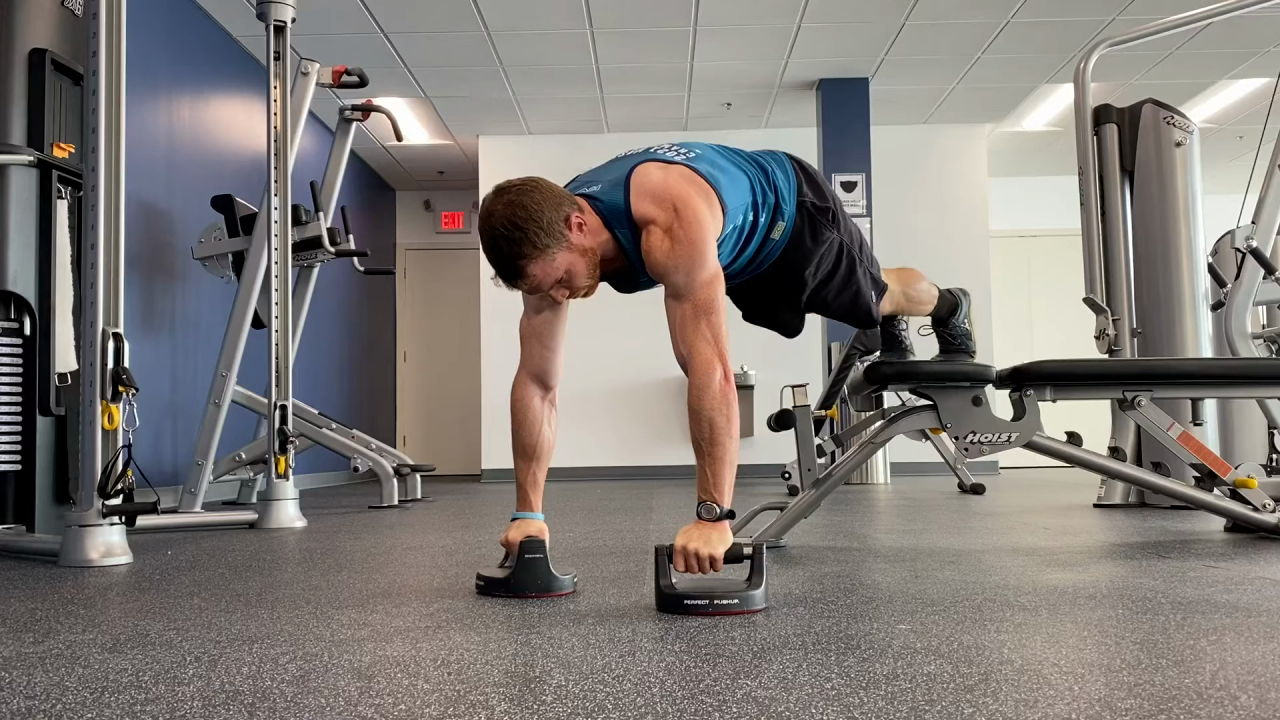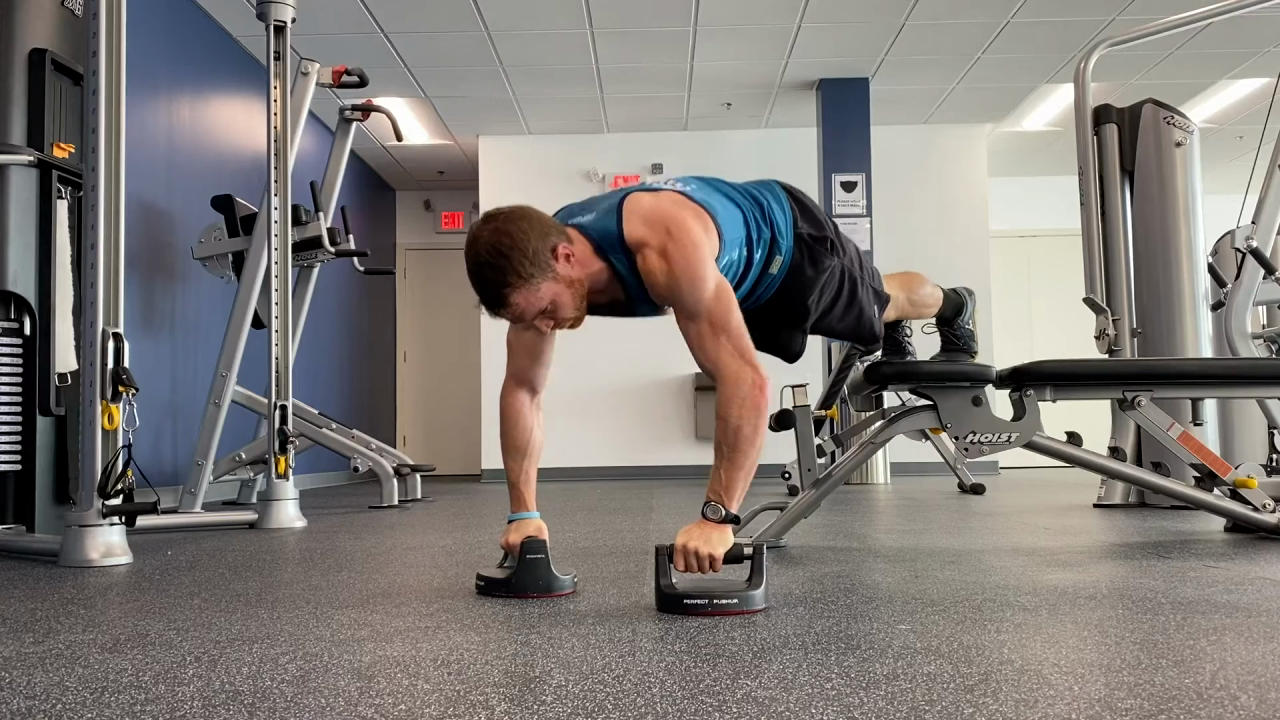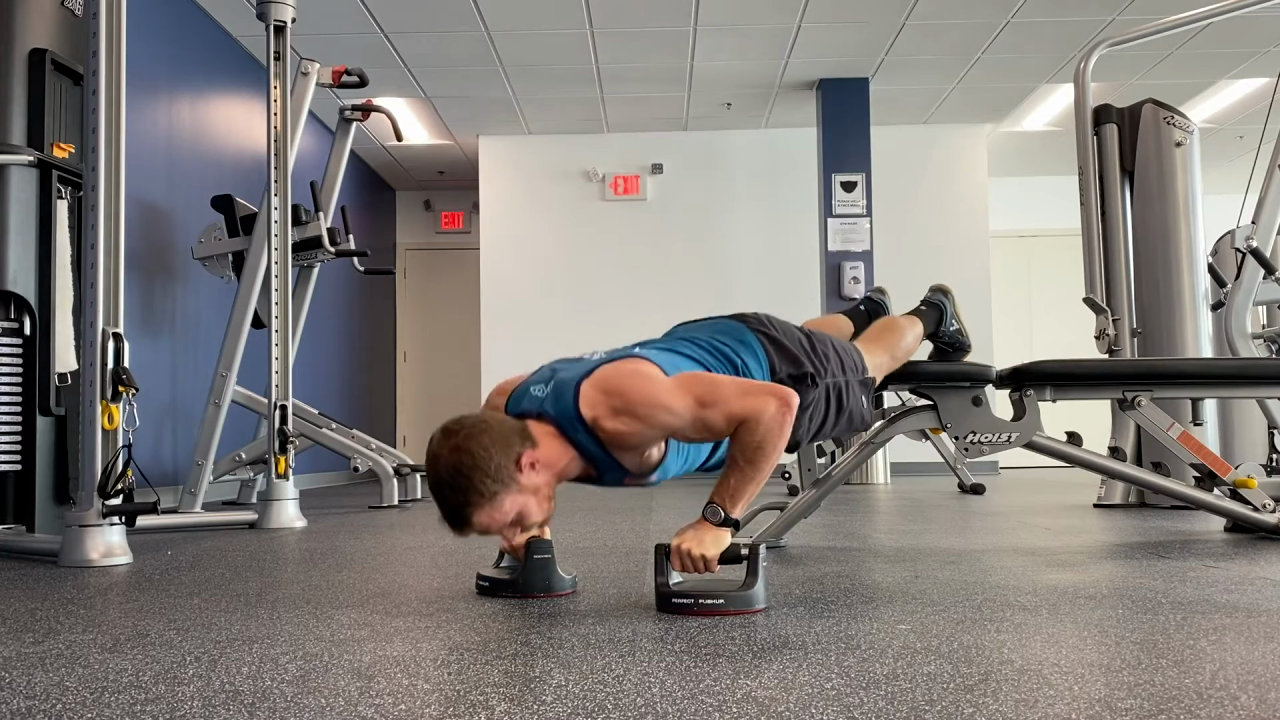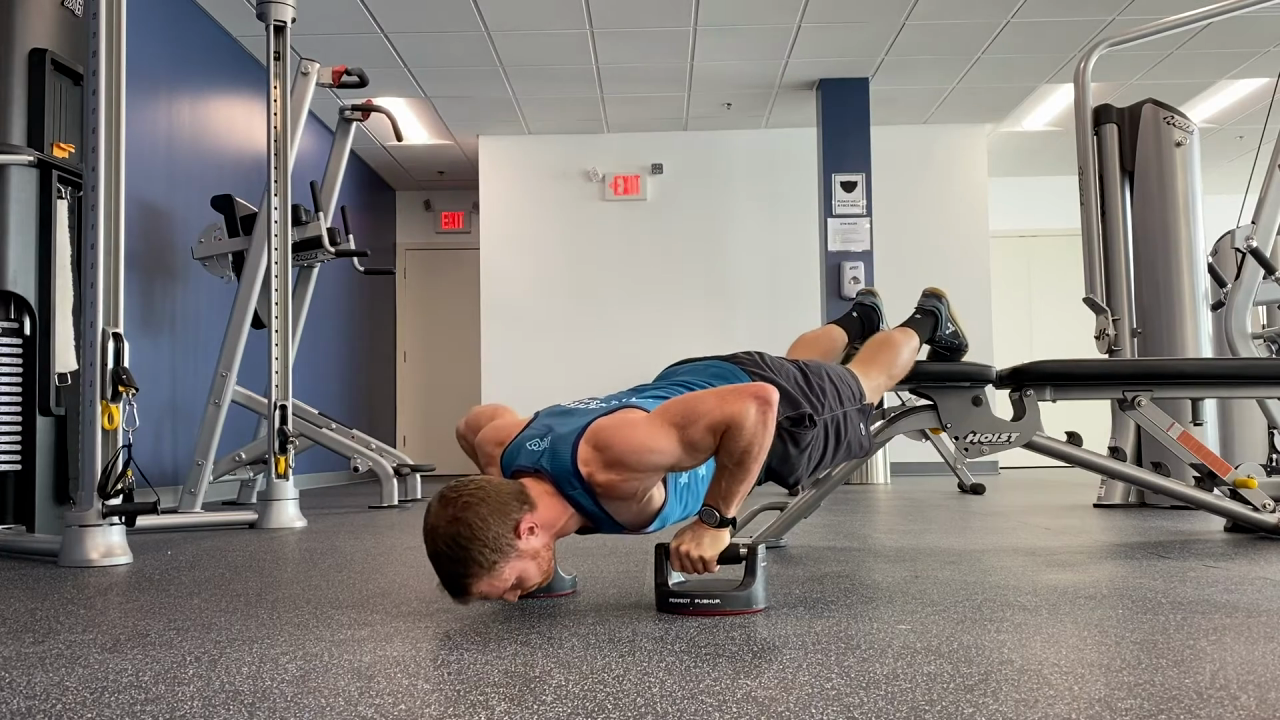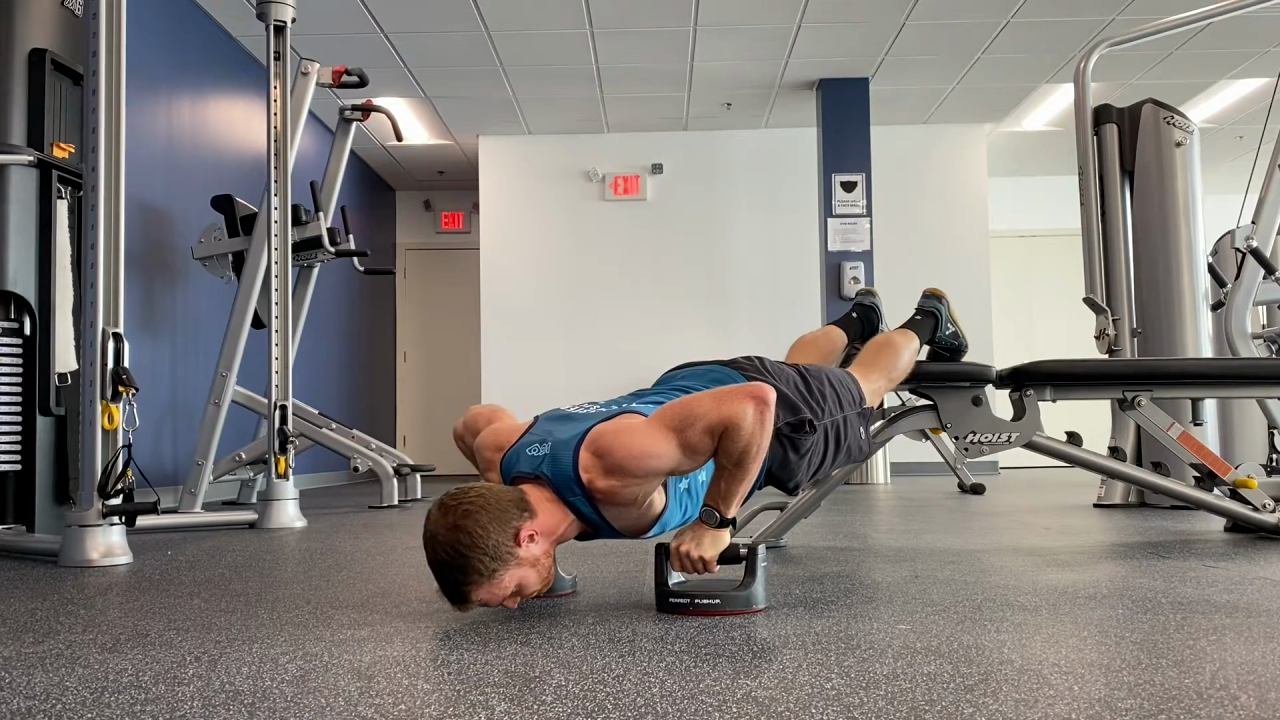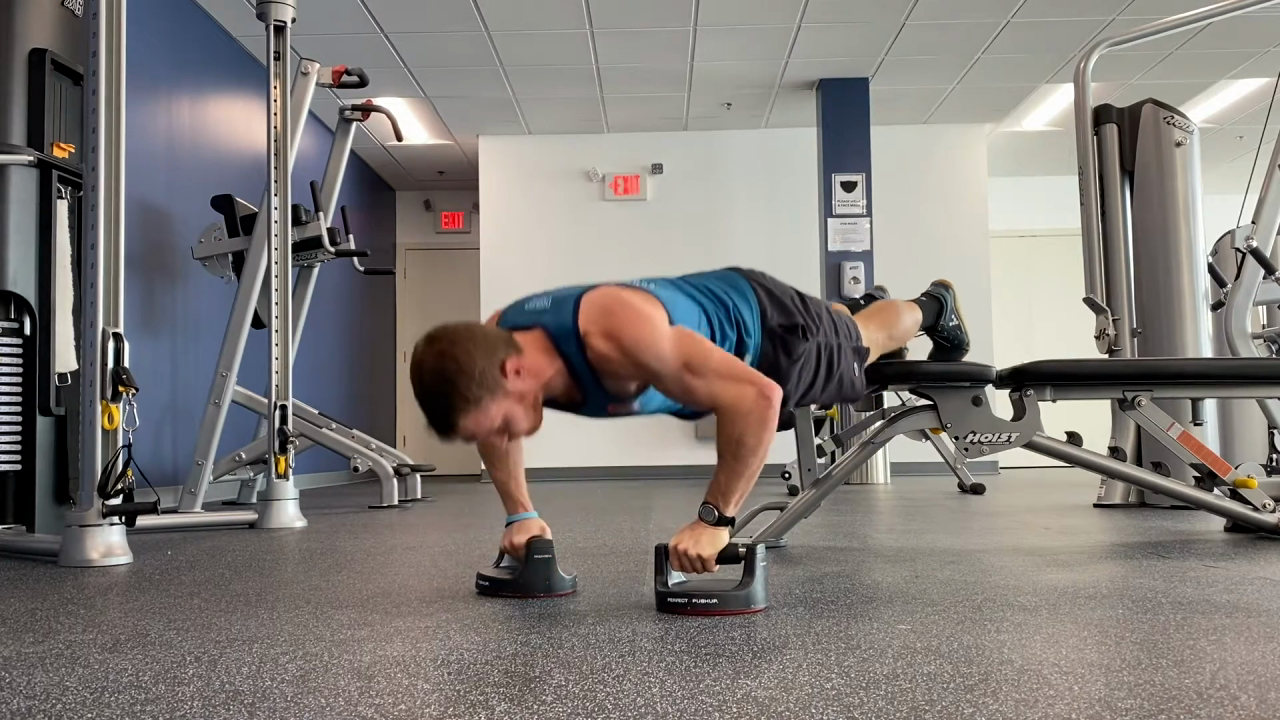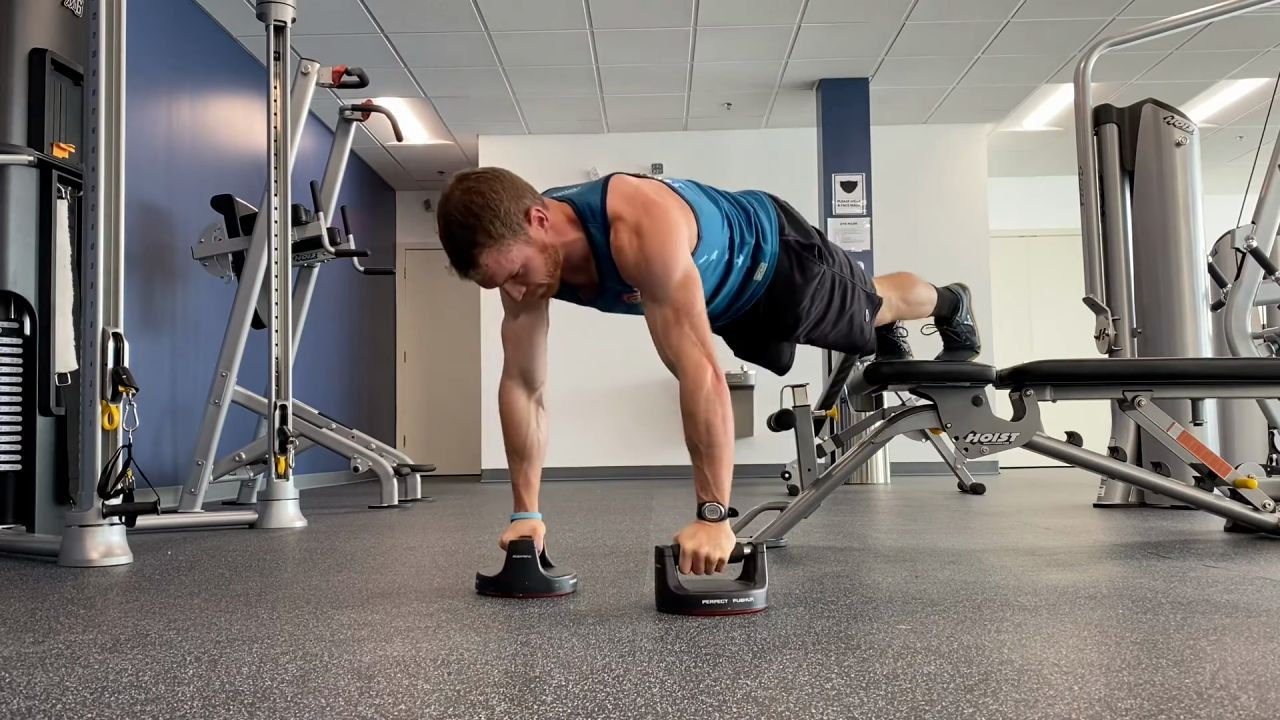
dt=0.7s
person 1, frame 1
left shoulder: (670, 220)
right shoulder: (549, 238)
left elbow: (710, 371)
right elbow: (535, 381)
left wrist: (713, 516)
right wrist: (528, 512)
left hip: (792, 210)
right hip: (744, 250)
left knee: (875, 296)
left ankle: (950, 309)
right ankle: (892, 335)
person 1, frame 2
left shoulder: (666, 248)
right shoulder: (538, 267)
left elbow: (746, 380)
right elbow: (522, 389)
left wrist: (718, 516)
right wrist: (523, 512)
left hip: (790, 240)
right hip: (742, 267)
left knee: (881, 303)
left ankle: (954, 307)
right ankle: (893, 337)
person 1, frame 3
left shoulder: (615, 413)
right shoulder: (508, 406)
left elbow: (775, 405)
left wrist: (718, 519)
right wrist: (520, 516)
left hip: (765, 367)
right hip: (698, 352)
left knee: (868, 364)
right knee: (832, 341)
left ankle: (934, 313)
right ankle: (866, 310)
person 1, frame 4
left shoulder: (611, 462)
right shoulder: (502, 452)
left elbow: (757, 404)
right elbow: (474, 420)
left wrist: (713, 522)
right wrist: (502, 495)
left hip: (773, 410)
right hip: (689, 384)
left knee: (863, 385)
right knee: (804, 363)
left ankle: (928, 318)
right ankle: (859, 317)
person 1, frame 5
left shoulder: (610, 469)
right shoulder: (501, 457)
left elbow: (754, 403)
right elbow: (471, 419)
left wrist: (714, 521)
right wrist: (503, 507)
left hip: (773, 414)
right hip: (689, 391)
left knee: (863, 386)
right knee: (798, 368)
left ankle: (928, 318)
right ankle: (859, 318)
person 1, frame 6
left shoulder: (612, 335)
right shoulder: (497, 341)
left elbow: (760, 397)
right elbow: (491, 435)
left wrist: (714, 520)
right wrist: (521, 515)
left hip: (753, 324)
right hip: (700, 337)
left knee: (860, 344)
left ankle: (933, 307)
right ankle: (857, 304)
person 1, frame 7
left shoulder: (641, 229)
right shoulder: (522, 248)
left elbow: (700, 373)
right elbow: (521, 384)
left wrist: (713, 516)
right wrist: (526, 511)
left hip: (777, 255)
right hip: (729, 288)
left knee: (873, 306)
left ankle: (950, 305)
right ankle: (887, 341)
